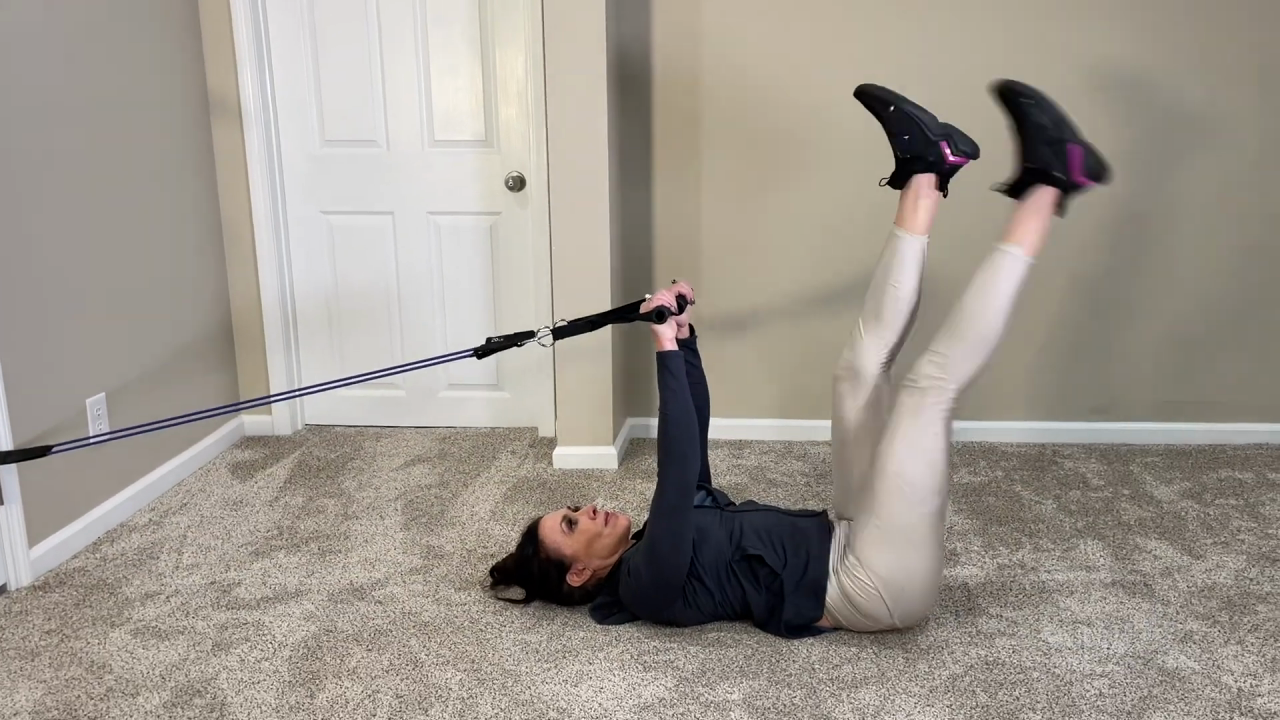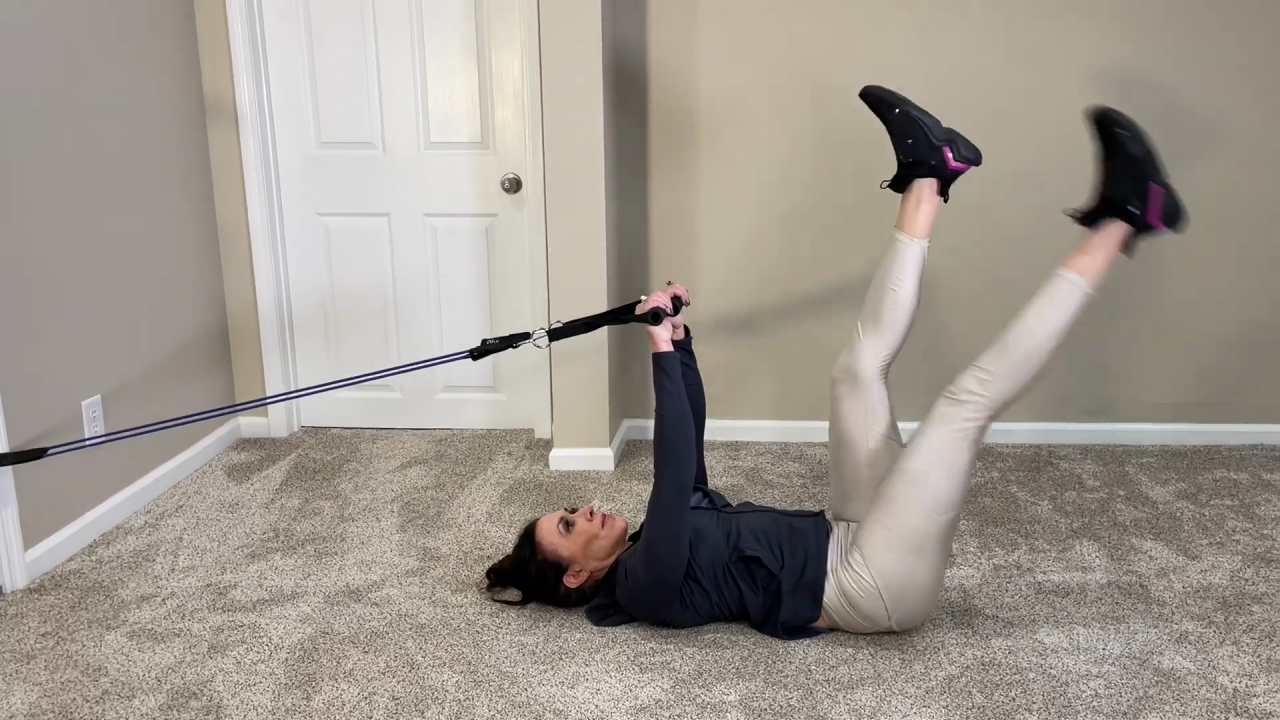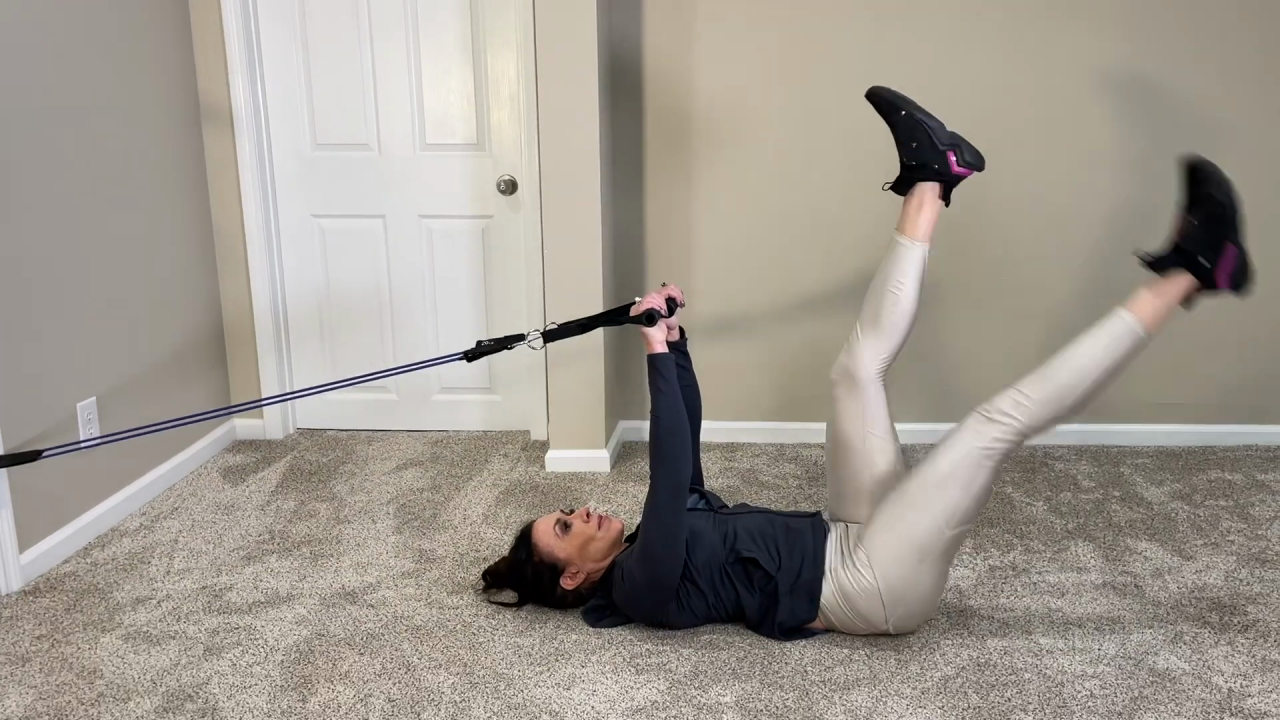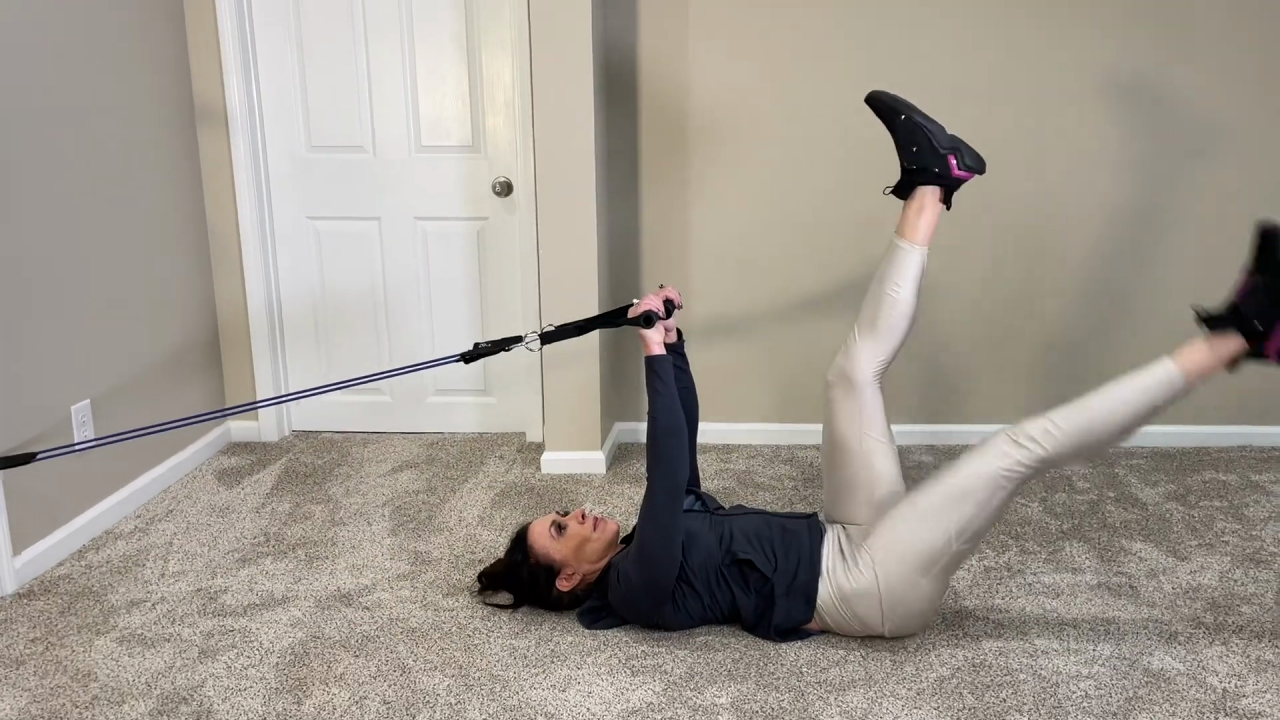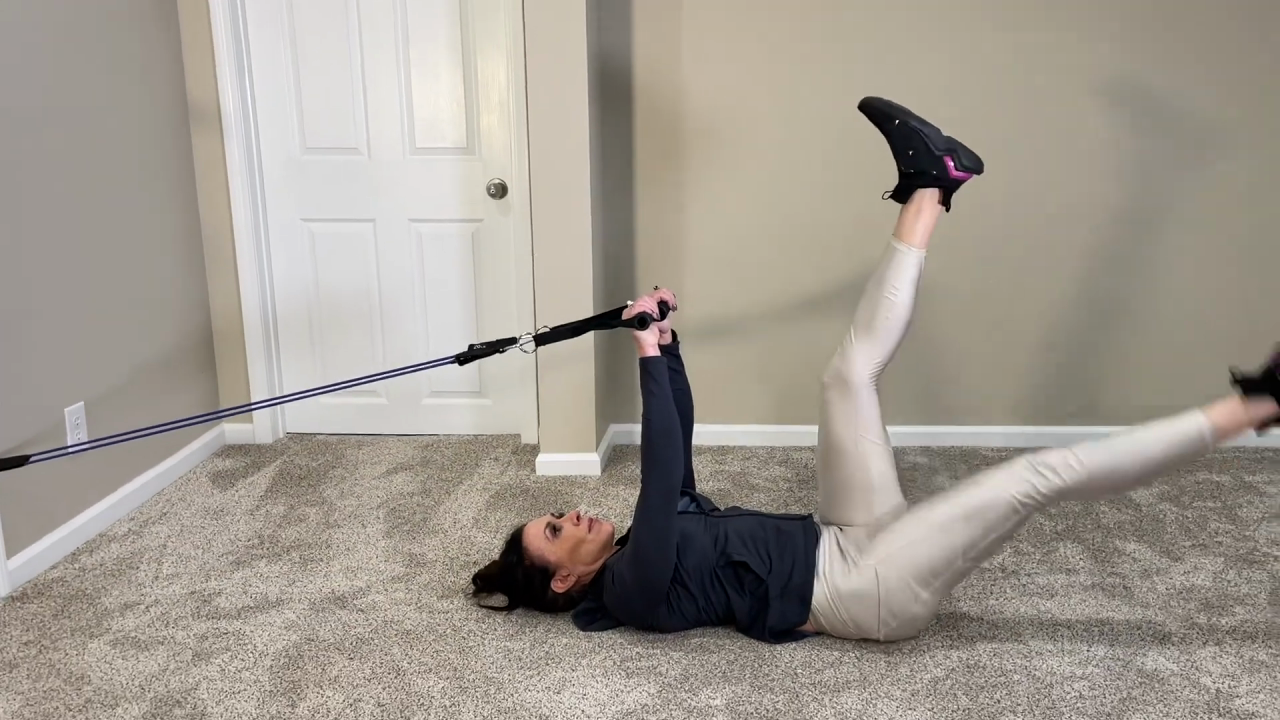
dt=0.1s
person 1, frame 1
left shoulder: (666, 547)
right shoulder: (653, 583)
left elbow: (687, 456)
right elbow: (677, 472)
left wrist: (679, 337)
right wrist: (668, 355)
left hip: (847, 543)
right hip: (876, 589)
left knee: (860, 364)
right knee: (930, 381)
left ankle: (922, 179)
right ankle: (1044, 189)
person 1, frame 2
left shoulder: (655, 546)
right shoulder: (644, 584)
left elbow: (684, 440)
right elbow: (672, 468)
left wrist: (677, 338)
right wrist: (662, 355)
left hip: (842, 544)
right hip: (872, 585)
left knee: (862, 362)
right knee: (967, 399)
right ankle: (1115, 225)
person 1, frame 3
left shoulder: (656, 550)
right shoulder: (647, 585)
left elbow: (681, 452)
right elbow: (669, 467)
left wrist: (673, 348)
right wrist: (657, 357)
left hip: (848, 543)
right hip: (876, 587)
left knee: (857, 364)
right knee: (999, 418)
right ankle: (1184, 276)
person 1, frame 4
left shoulder: (648, 547)
right shoulder: (638, 587)
left elbow: (679, 453)
right elbow: (665, 474)
left wrist: (670, 341)
right wrist: (654, 360)
left hip: (846, 545)
right hip: (868, 588)
left knee: (854, 368)
right knee: (1020, 445)
person 1, frame 5
left shoulder: (642, 551)
right shoulder: (631, 589)
left elbow: (675, 451)
right elbow: (661, 475)
left wrist: (664, 344)
right wrist: (648, 363)
left hip: (841, 545)
right hip: (863, 593)
left knee: (850, 371)
right knee: (1038, 471)
left ankle: (926, 191)
